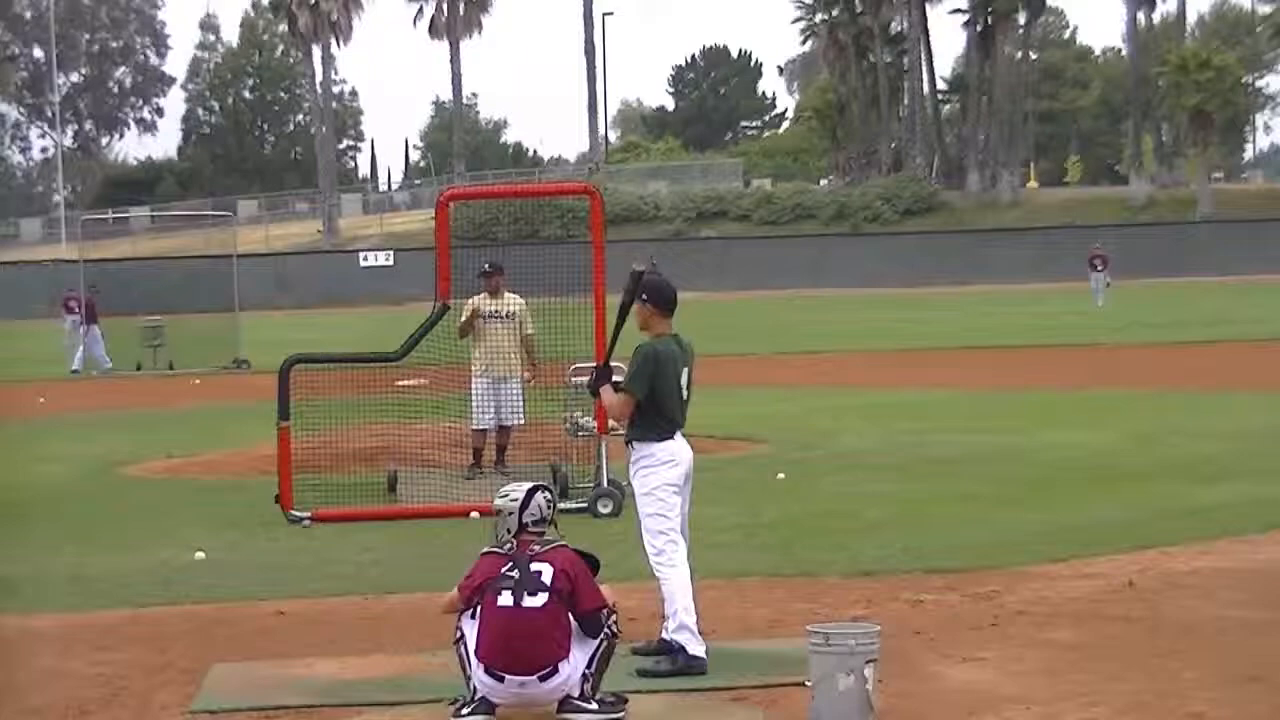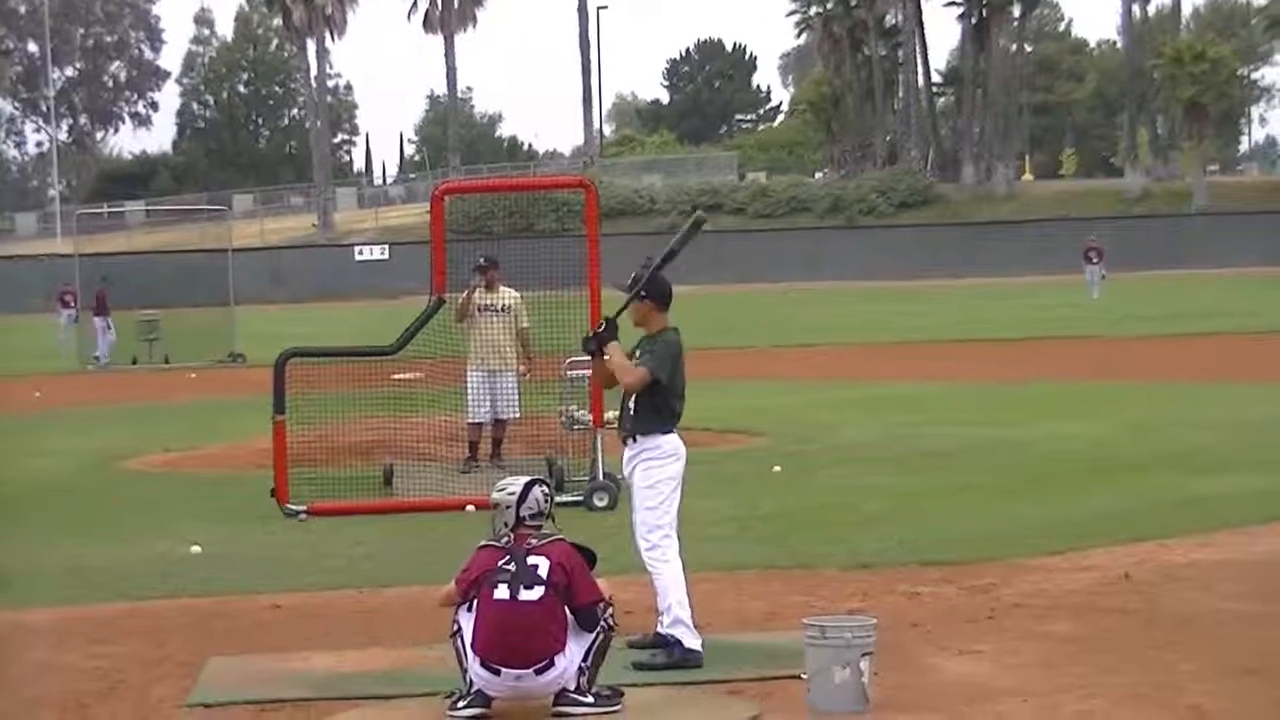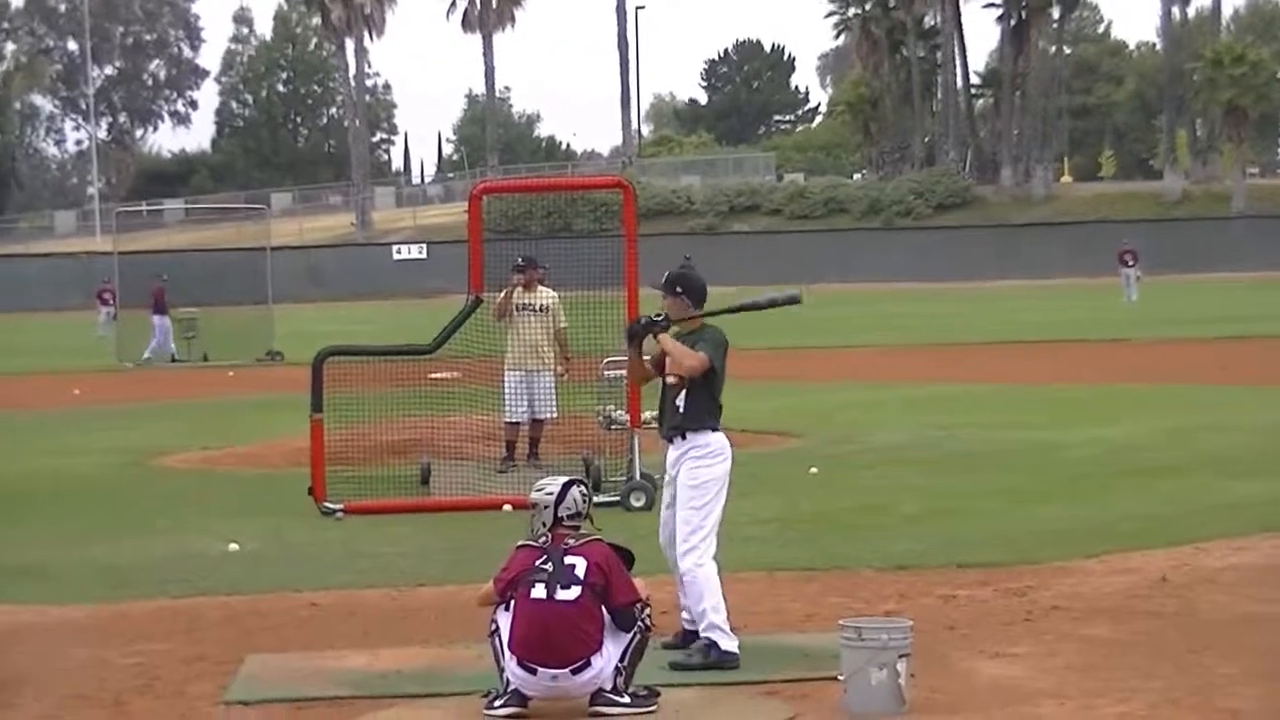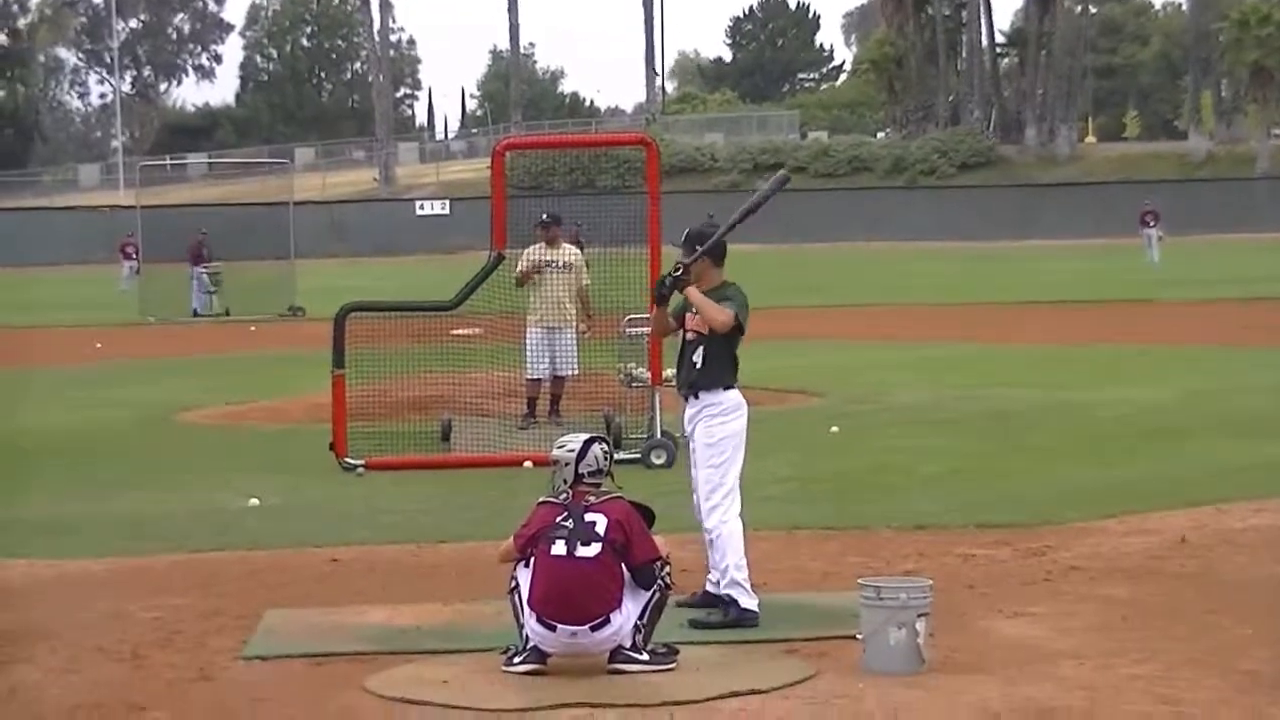
dt=0.4s
person 1, frame 1
left shoulder: (649, 352)
right shoulder: (681, 347)
left elbow: (619, 411)
left wrist: (604, 385)
right wrist: (611, 384)
left hip: (654, 458)
right hip: (675, 449)
left knee: (665, 554)
right knee: (673, 549)
left ankle: (689, 649)
right ankle: (676, 634)
person 1, frame 2
left shoulder: (666, 344)
right shoulder: (646, 343)
left elbow: (631, 380)
right elbow: (608, 380)
left wrist: (611, 342)
right wrist: (597, 353)
left hip: (656, 451)
right hip: (642, 450)
left knee: (657, 547)
right knee: (660, 544)
left ankle: (684, 642)
right ankle: (669, 628)
person 1, frame 3
left shoulder: (712, 338)
right shoulder: (675, 342)
left elbow: (692, 365)
right elbow: (639, 377)
left wrist: (661, 333)
right wrist: (635, 344)
left hip: (703, 450)
right hip: (678, 450)
left knee: (693, 551)
right knee: (673, 543)
left ankle: (721, 644)
right ankle: (696, 621)
person 1, frame 4
left shoulder: (731, 295)
right shoulder: (701, 296)
left elbow: (721, 323)
right elbow: (661, 330)
left wrist: (686, 288)
right wrist: (662, 301)
left hip: (718, 407)
right hip: (700, 406)
left knee: (720, 506)
right knee: (708, 504)
left ankle: (741, 602)
right ankle: (719, 586)
person 2, frame 1
left shoulder: (489, 560)
right shoulder: (565, 558)
left elbow: (448, 606)
right elbow: (595, 625)
right wrist: (604, 599)
left hip: (493, 686)
right hip: (552, 685)
left knee: (468, 616)
right knee: (606, 617)
left ankle: (479, 700)
right ankle: (579, 697)
person 2, frame 2
left shoulder: (486, 553)
right shoulder: (562, 552)
left elbow: (445, 599)
right elbow: (592, 619)
right wrist: (601, 594)
left hip: (490, 679)
right hip: (548, 678)
left knee: (465, 608)
right knee: (602, 609)
left ankle: (475, 693)
right ankle: (575, 690)
person 2, frame 3
left shoulder: (524, 553)
right shoulder: (600, 552)
left elbow: (483, 598)
right elbow: (628, 619)
right wrist: (636, 593)
left hip: (526, 677)
right hip: (585, 678)
left knee: (503, 608)
right knee: (639, 609)
left ankle: (511, 692)
right ankle: (610, 691)
person 2, frame 4
left shoulder: (544, 510)
right shoulder: (620, 509)
left elbow: (503, 555)
right elbow: (648, 577)
right wrist: (655, 550)
left hip: (546, 634)
right hip: (604, 635)
left knee: (523, 565)
right knee: (659, 566)
left ankle: (530, 649)
right ankle: (630, 648)
person 3, frame 1
left shoulder: (517, 303)
right shoulder: (474, 303)
left elbow: (526, 336)
right elbow: (462, 334)
left wrist: (531, 364)
right wrist: (470, 319)
left hip: (510, 371)
right hip: (482, 371)
left knee: (506, 419)
right knee: (480, 419)
left ankle: (500, 460)
right ankle: (476, 462)
person 3, frame 2
left shoulder: (513, 296)
right shoulder: (471, 295)
left elbow: (522, 329)
right elbow: (459, 317)
left wrist: (527, 358)
right wrist: (472, 291)
left hip: (506, 364)
right hip: (478, 365)
left knee: (502, 412)
right knee: (475, 413)
left ankle: (496, 453)
right ankle: (472, 456)
person 3, frame 3
left shoulder: (551, 296)
right shoulder: (509, 295)
left elbow: (560, 329)
right elbow: (498, 315)
left wrist: (564, 358)
right wrist: (512, 289)
left hip: (543, 364)
right hip: (515, 364)
left knee: (539, 412)
right knee: (512, 412)
left ankle: (533, 453)
right ankle: (509, 455)
person 3, frame 4
left shoulder: (574, 254)
right shoulder: (531, 252)
left elbow: (582, 287)
right elbow: (518, 281)
left wrist: (587, 315)
right wrist: (529, 272)
left hip: (565, 321)
right hip: (538, 321)
left knee: (561, 369)
right knee: (534, 369)
left ankle: (554, 410)
right ankle: (530, 412)
